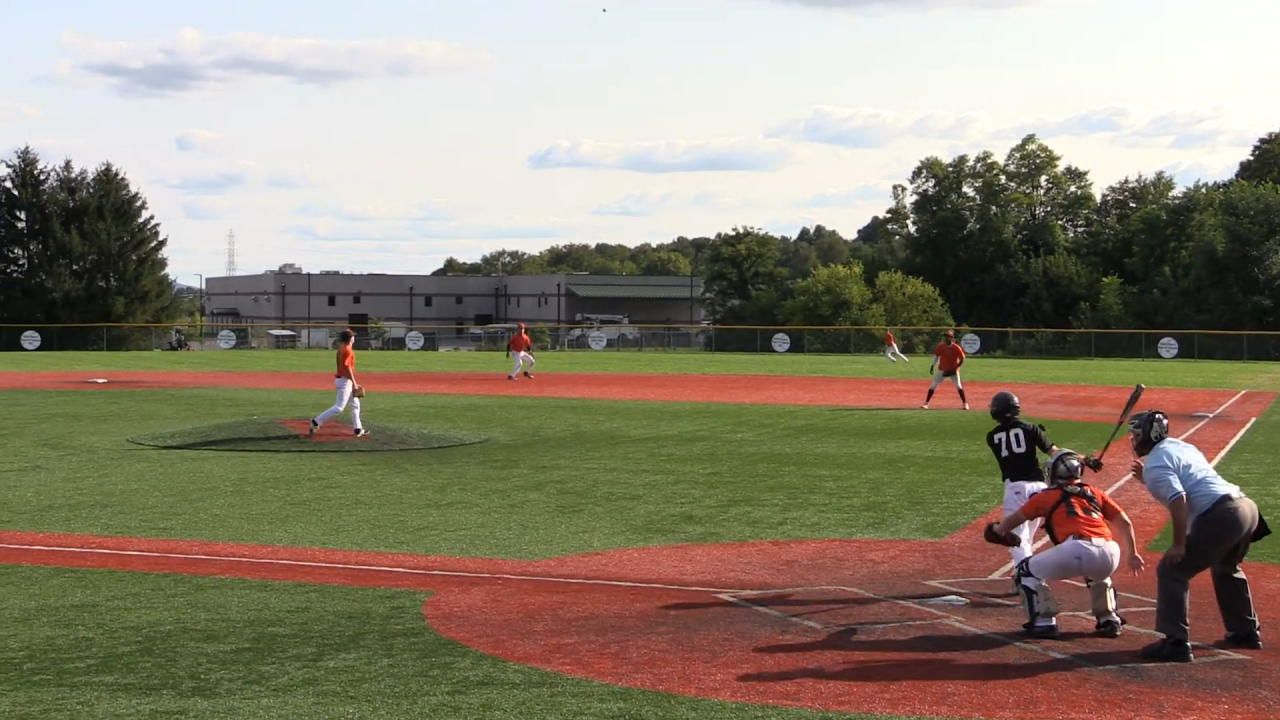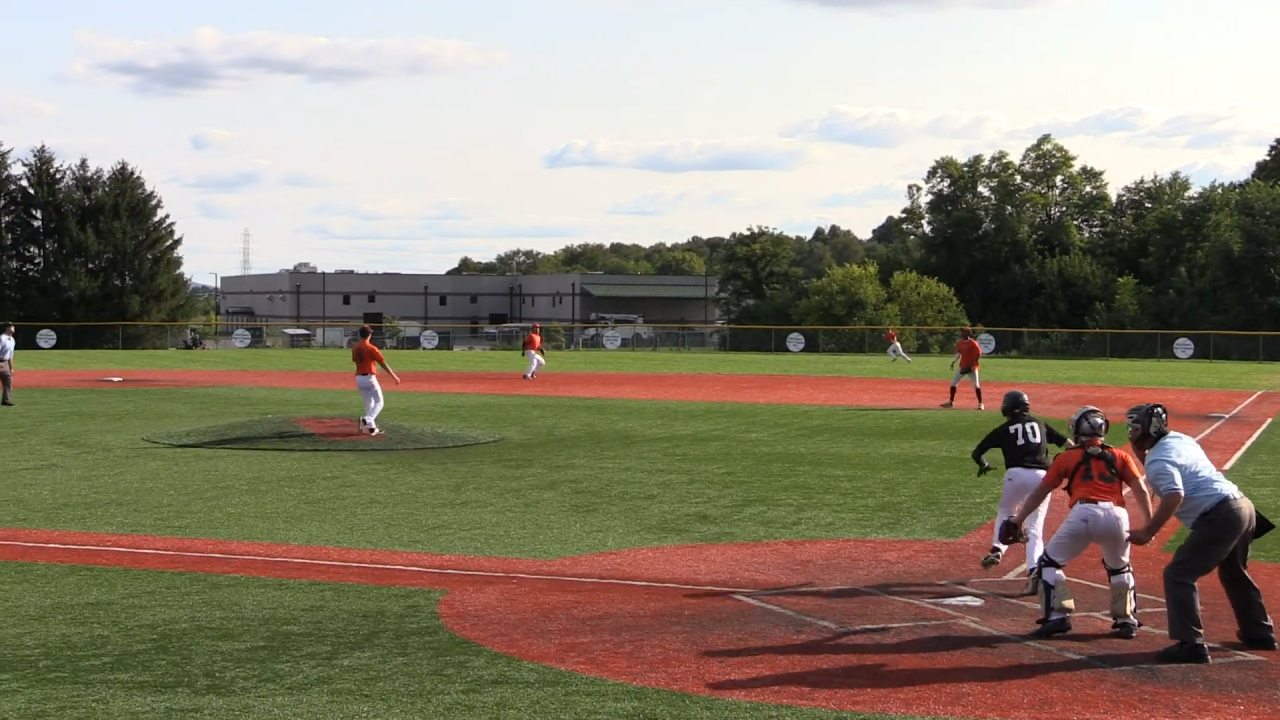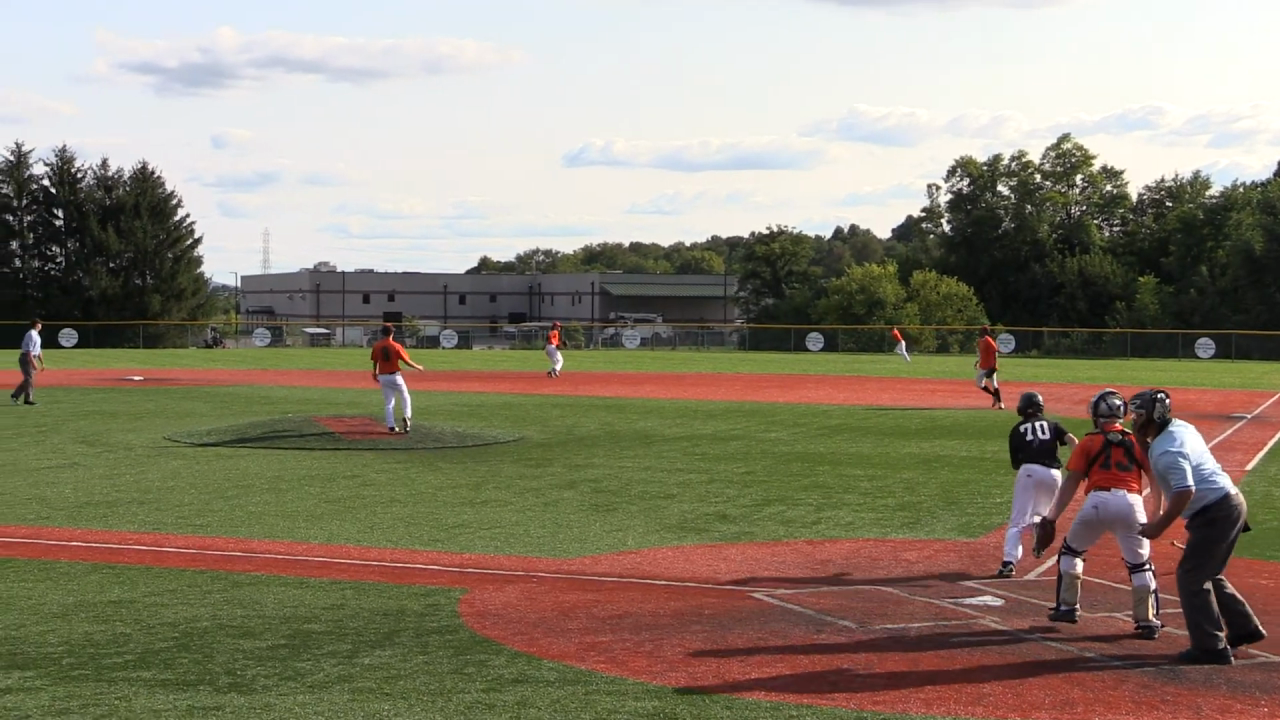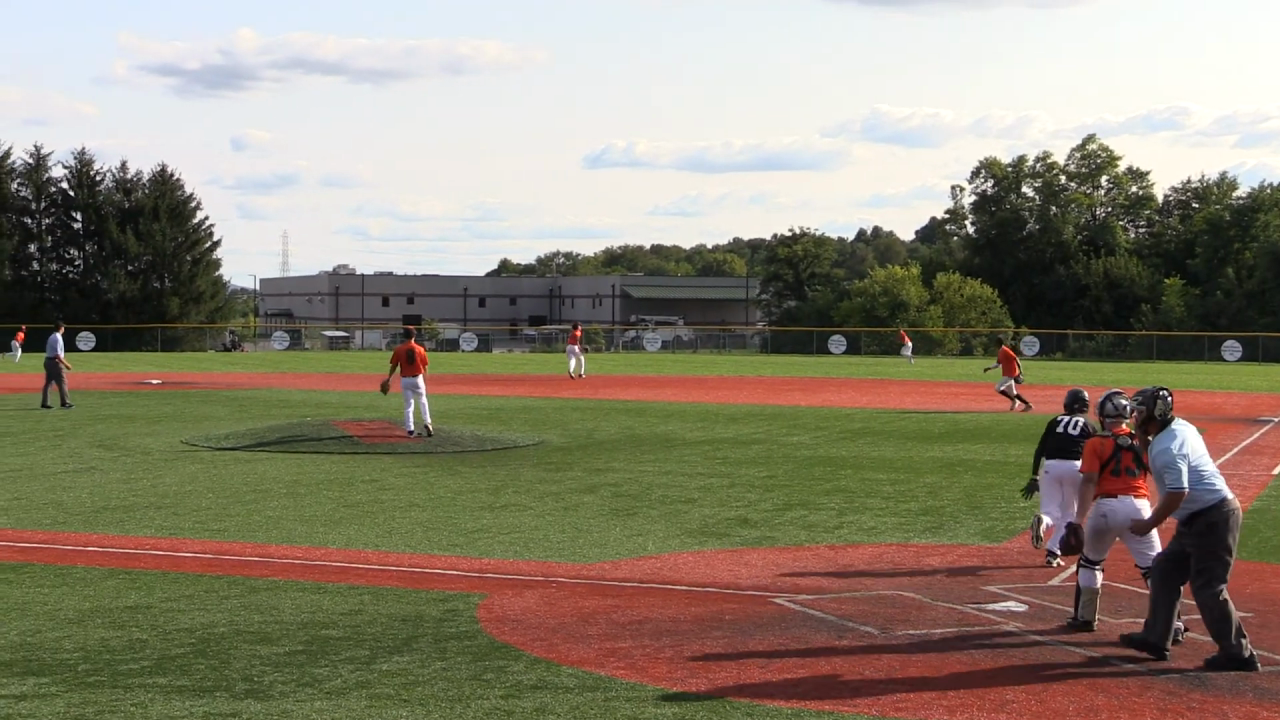
dt=0.2s
person 1, frame 1
left shoulder: (1155, 465)
right shoulder: (1181, 446)
left elbow: (1179, 500)
left wrist: (1178, 544)
left hip: (1221, 517)
right hip: (1245, 507)
left knee: (1172, 570)
right knee: (1226, 570)
left ankle: (1176, 643)
right ankle: (1246, 632)
person 1, frame 2
left shoulder: (1158, 460)
right shoulder: (1179, 439)
left elbow: (1173, 497)
left wrist: (1147, 532)
right wrist: (1141, 452)
left hip: (1218, 517)
right hip: (1241, 506)
left knee: (1178, 574)
right knee: (1234, 574)
left ankle: (1191, 645)
right ankle: (1260, 632)
person 1, frame 3
left shoulder: (1167, 449)
right shoulder: (1180, 428)
left elbow: (1186, 492)
right elbow: (1156, 460)
left wrist: (1160, 527)
right wrist: (1142, 437)
left hip: (1216, 513)
right hip: (1224, 507)
left knee: (1192, 578)
right knee: (1203, 574)
left ankle: (1213, 648)
right ankle: (1245, 628)
person 1, frame 4
left shoulder: (1167, 446)
right shoulder: (1181, 428)
left elbow: (1177, 492)
right elbow: (1155, 456)
left wrist: (1150, 523)
right wrist: (1142, 436)
left hip: (1212, 517)
right hip: (1199, 518)
left knee: (1208, 587)
right knee: (1165, 571)
left ankle: (1237, 654)
right ankle: (1155, 638)
person 2, frame 1
left shoulder: (1047, 496)
right shoulder: (1096, 493)
left elbow: (1016, 518)
right elbow: (1124, 522)
left wrist: (999, 530)
right wrist: (1132, 552)
left hip: (1074, 550)
right hip: (1109, 553)
left knee: (1026, 570)
right knee: (1098, 573)
left ankle: (1044, 623)
right ankle: (1109, 621)
person 2, frame 2
left shoulder: (1067, 457)
right shoulder: (1120, 455)
left elbow: (1041, 491)
right elbow: (1140, 489)
left wrist: (1018, 518)
right wrist: (1149, 522)
left hip: (1083, 514)
right hip: (1117, 515)
left knee: (1050, 563)
right knee: (1119, 567)
left ankle: (1058, 617)
right ankle: (1125, 621)
person 2, frame 3
left shoulder: (1087, 442)
right shoulder: (1137, 441)
left elbow: (1072, 480)
left wrist: (1053, 516)
left hip: (1098, 501)
right hip: (1130, 503)
left knee: (1071, 550)
right knee: (1140, 564)
left ankle: (1067, 607)
right ankle: (1147, 622)
person 2, frame 4
left shoulder: (1096, 443)
left elbow: (1089, 483)
left wrist: (1079, 520)
left hip: (1106, 508)
right hip: (1139, 509)
left knee: (1090, 562)
right knee: (1154, 569)
left ankle: (1085, 618)
right ankle: (1172, 626)
person 3, frame 1
left shoulder: (992, 436)
right shoulder: (1030, 428)
right elbow: (1052, 451)
left hip: (1016, 487)
right hip: (1038, 486)
left knee: (1019, 540)
right knee: (1026, 537)
person 3, frame 2
left shoulder: (1001, 430)
right shoulder: (1041, 425)
left elbow: (976, 453)
right elbow: (1068, 444)
left wrist: (983, 465)
left hip: (1016, 475)
right hip: (1041, 477)
left knee: (1005, 513)
right knee: (1034, 531)
left ankle: (997, 550)
right ankle: (1034, 572)
person 3, frame 3
left shoulder: (1017, 430)
right shoulder: (1052, 424)
left elbow: (1016, 463)
right elbow: (1072, 441)
left hip: (1030, 472)
right hip: (1052, 474)
left knee: (1017, 523)
right knee: (1039, 513)
left ankle: (1009, 563)
right ankle: (1038, 523)
person 3, frame 4
left shoulder: (1055, 420)
right shoulder: (1087, 424)
left elbow: (1040, 450)
left wrist: (1034, 478)
left hip: (1051, 466)
right hip: (1074, 467)
left knee: (1051, 512)
right knee: (1067, 514)
left ankle: (1041, 521)
right ankle: (1053, 552)
